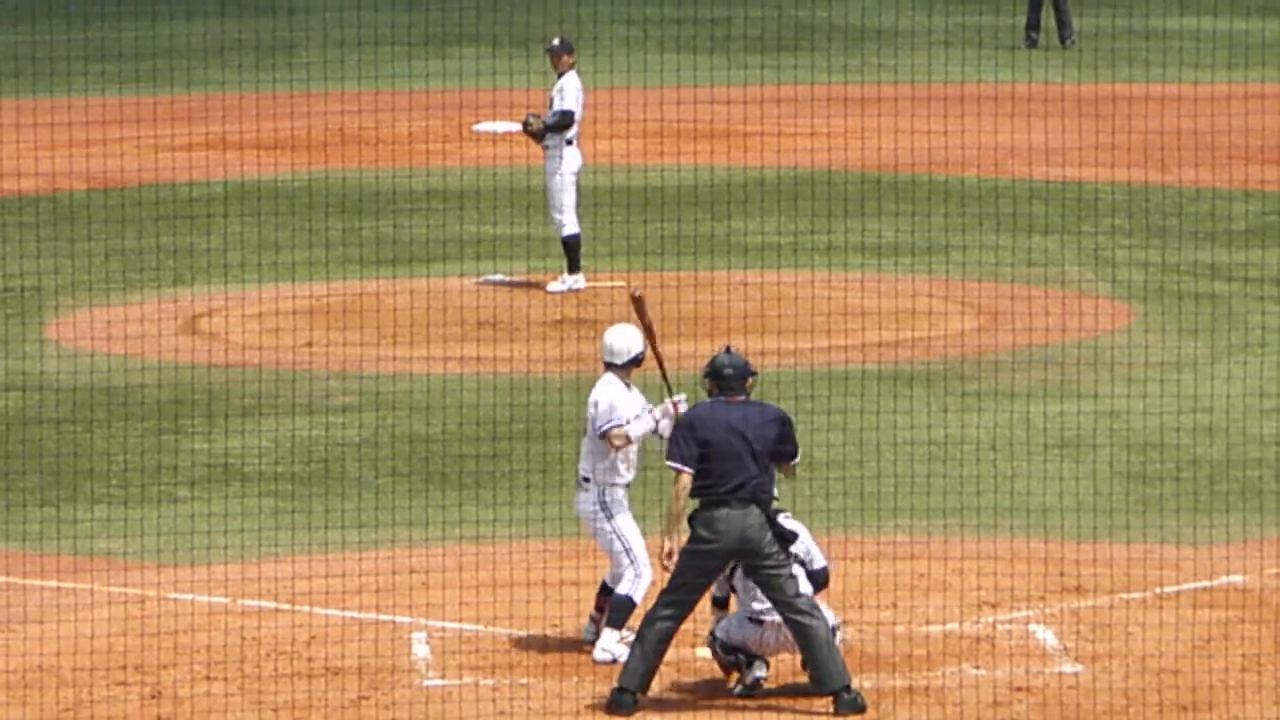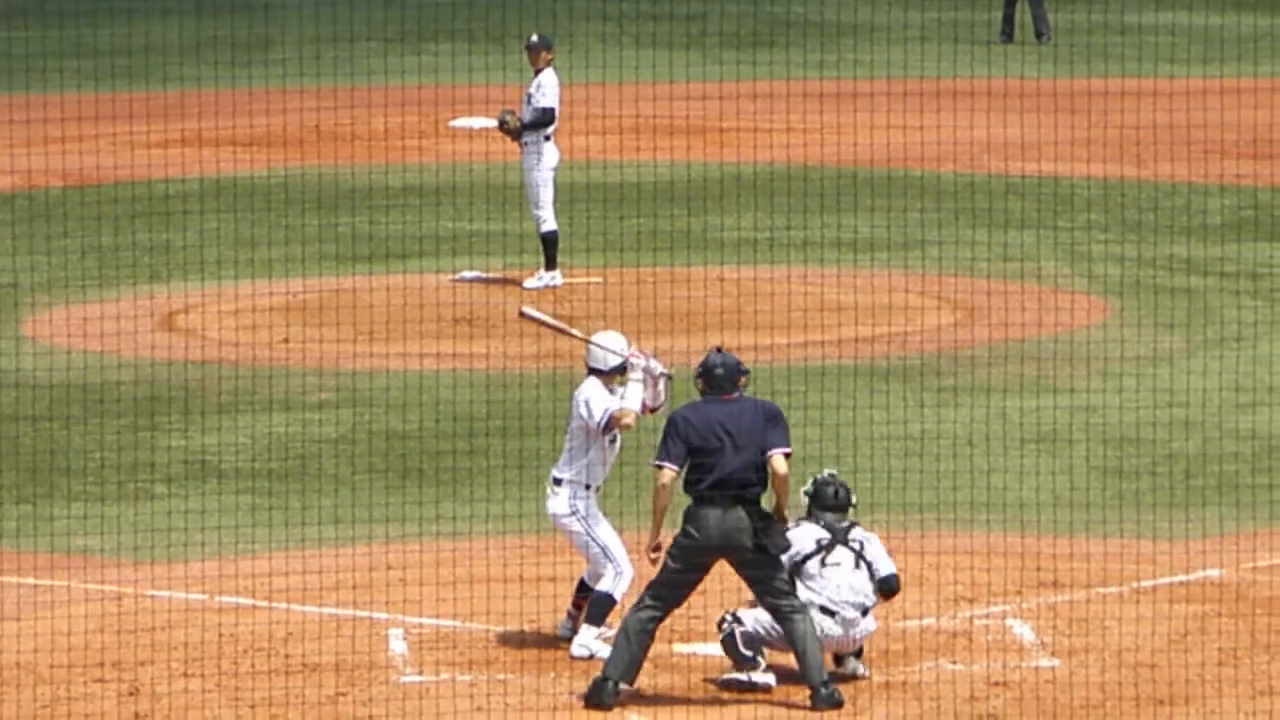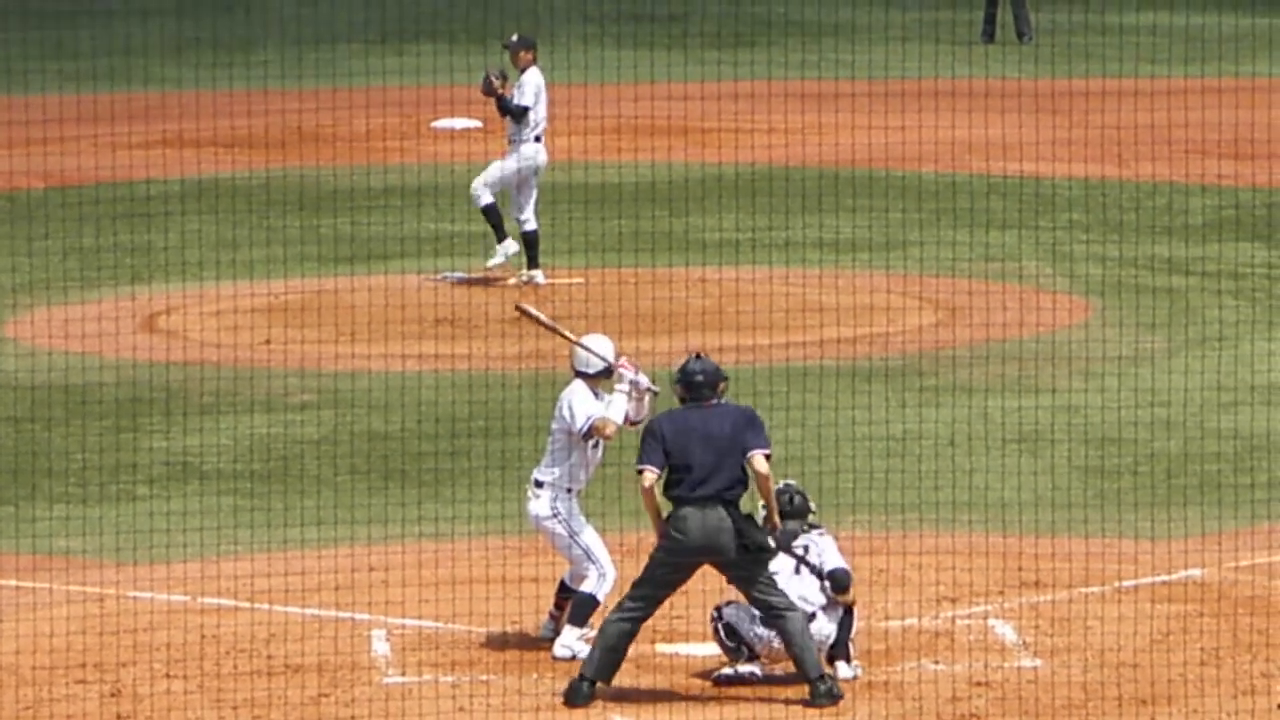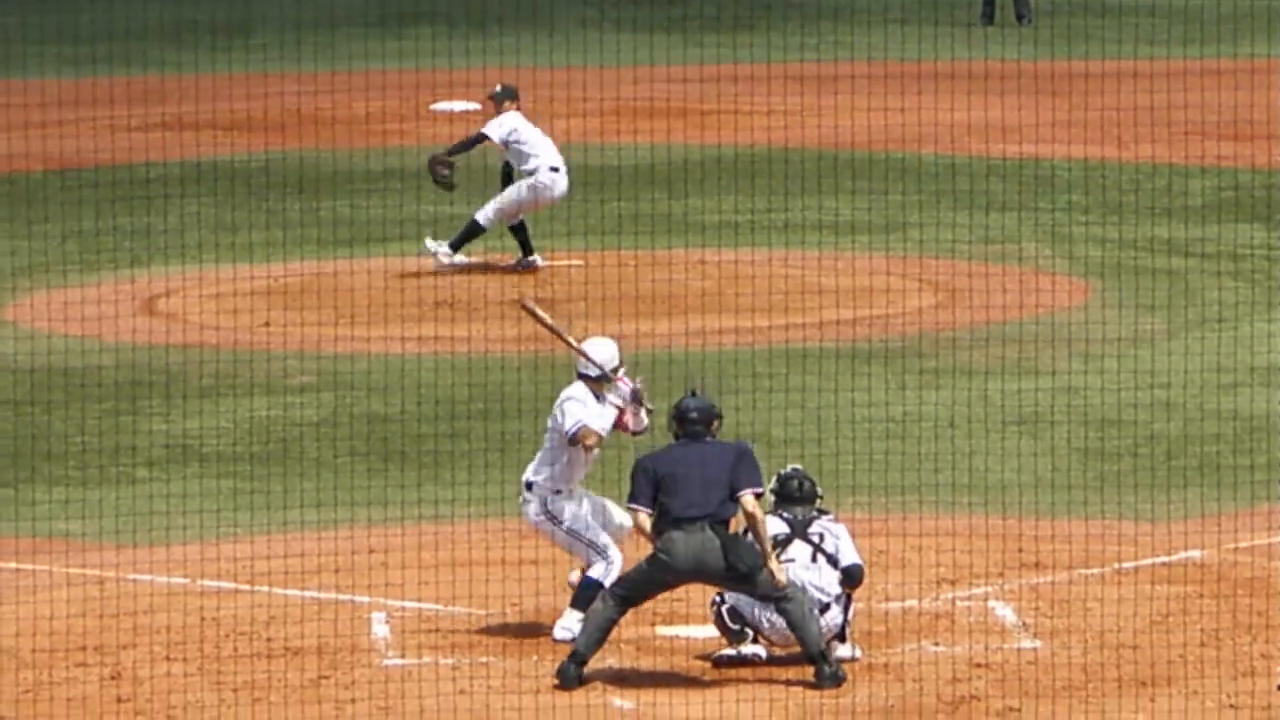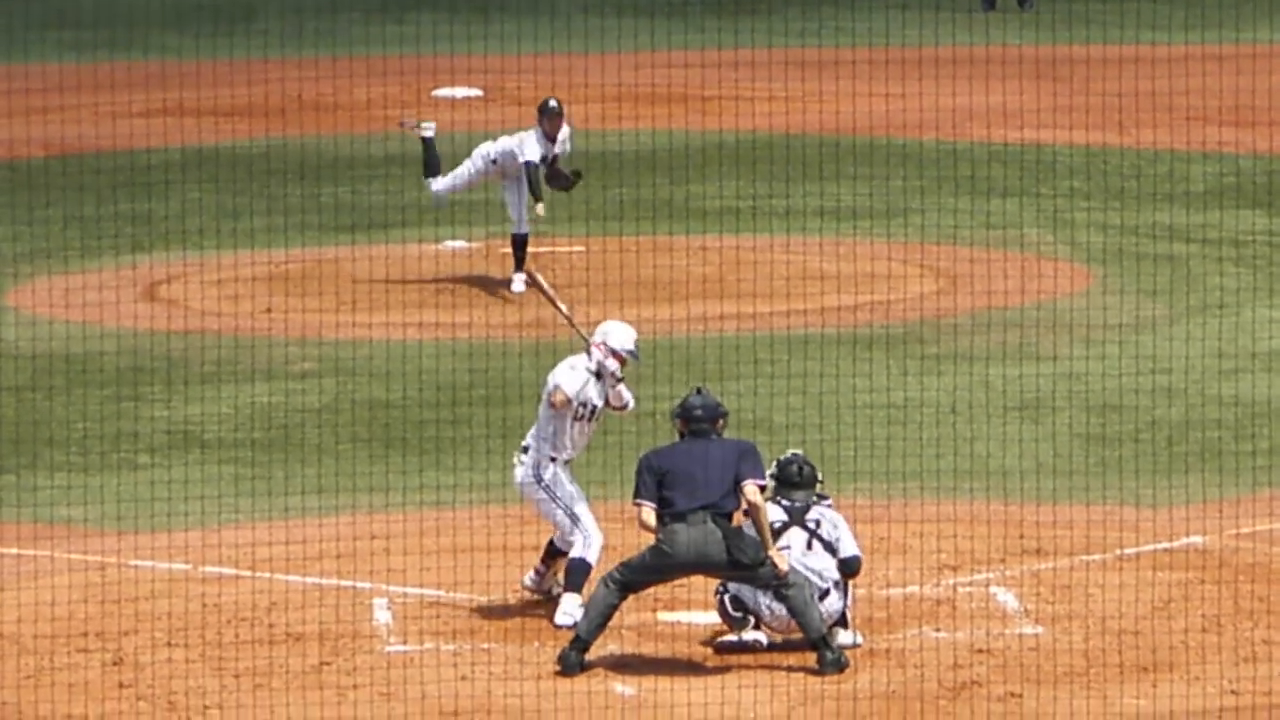
dt=1s
person 1, frame 1
left shoulder: (695, 418)
right shoulder: (775, 418)
left elbow: (683, 483)
right elbow: (790, 470)
left wrist: (669, 538)
left hip: (711, 524)
right hip: (758, 523)
left knee: (666, 611)
right knee: (800, 610)
person 1, frame 2
left shoulder: (683, 418)
right shoulder: (766, 412)
left elbow: (665, 479)
right elbow: (780, 469)
left wrist: (655, 532)
right wrist: (780, 508)
left hip: (700, 522)
right hip: (747, 521)
left knee: (653, 605)
right knee: (788, 607)
left ankle: (609, 684)
right ankle: (821, 688)
person 1, frame 3
left shoulder: (661, 424)
right shoulder: (743, 417)
left elbow: (647, 482)
right elbow: (761, 469)
left wrist: (660, 528)
right wrist: (773, 513)
left hip: (682, 526)
right hip: (729, 525)
left knee: (633, 608)
right knee: (779, 607)
left ankle: (585, 683)
right ankle: (819, 684)
person 1, frame 4
left shoulder: (651, 461)
right shoulder: (737, 452)
left elbow: (641, 521)
right elbow: (750, 508)
right wrist: (769, 558)
left hip: (672, 548)
right hip: (718, 547)
left knee: (614, 597)
right knee: (786, 592)
left ankle: (573, 666)
right ankle: (825, 667)
person 1, frame 5
left shoulder: (655, 458)
right shoulder: (742, 449)
left elbow: (646, 517)
right elbow: (753, 499)
right wrist: (770, 548)
left hip: (673, 542)
right hip: (719, 541)
left knee: (615, 583)
right knee: (787, 580)
left ankle: (575, 653)
right ankle: (827, 653)
person 2, frame 1
left shoulder: (628, 391)
right shoulder: (608, 392)
left elbow: (658, 426)
right elbow: (618, 440)
left wrist: (672, 412)
right wrist: (657, 416)
left hip: (610, 494)
right hip: (602, 496)
left knee: (624, 565)
right knee: (638, 571)
left ankle: (596, 627)
right ankle: (607, 645)
person 2, frame 2
left shoulder: (609, 391)
right shoulder: (591, 394)
left elbow: (651, 404)
right elbow: (626, 420)
left wrist: (653, 378)
right wrist: (636, 377)
left hip: (577, 496)
right hip: (573, 498)
left knee: (603, 561)
right knee: (618, 569)
left ankle: (573, 624)
right ankle: (585, 641)
person 2, frame 3
left shoulder: (594, 396)
right shoulder: (577, 397)
left elbow: (635, 417)
right elbow: (607, 430)
left wrist: (639, 392)
right wrist: (622, 388)
left hip: (558, 499)
right hip: (554, 501)
left knee: (585, 562)
right knee: (601, 571)
left ankle: (555, 624)
right ankle: (568, 642)
person 2, frame 4
left shoulder: (600, 398)
right shoulder: (574, 400)
left elbow: (636, 428)
right elbow: (589, 441)
left wrist: (636, 407)
right wrist: (615, 401)
left hip: (563, 493)
right hip: (546, 500)
left knee: (620, 524)
right knee: (609, 559)
left ankle: (587, 583)
right ankle: (569, 625)
person 2, frame 5
left shoulder: (602, 377)
right shoulder: (571, 367)
left elbow: (623, 405)
right elbow: (558, 401)
left wrist: (615, 379)
right wrist: (589, 367)
left hip: (557, 467)
right hip: (540, 468)
left knee: (572, 527)
right knee: (588, 537)
left ankle: (540, 579)
right ankle: (569, 610)
person 3, frame 1
left shoulder: (568, 83)
right shoulder: (566, 82)
left elbow: (567, 119)
left wrist: (542, 128)
right wrist: (542, 130)
left hip: (562, 155)
right hip: (561, 153)
left knee: (563, 216)
right knee: (567, 215)
left ankle: (573, 275)
right ankle: (574, 274)
person 3, frame 2
left shoulder: (546, 80)
right shoulder: (539, 80)
left elbow: (548, 117)
left wrist: (521, 127)
right wrist: (519, 127)
left hip: (539, 151)
right hip: (533, 150)
left knee: (543, 211)
right knee: (541, 212)
left ankle: (551, 272)
right ankle: (550, 270)
person 3, frame 3
left shoulder: (529, 79)
right shoulder: (529, 79)
left elbow: (518, 116)
right elbow: (506, 112)
left wrist: (499, 94)
right wrist: (500, 95)
left hip: (524, 151)
right hip: (530, 151)
left knee: (479, 187)
right knee: (525, 213)
left ankle: (504, 243)
right ankle: (533, 270)
person 3, frame 4
left shoulder: (507, 120)
right shoulder: (516, 126)
left elbow: (476, 140)
right elbow: (508, 169)
left wrist: (445, 154)
right wrist: (504, 199)
left hip: (545, 180)
right hip: (555, 180)
left knee: (492, 210)
right knee: (508, 210)
left ankle: (450, 251)
right ankle: (529, 257)
person 3, frame 5
left shoulder: (564, 133)
right shoulder: (532, 142)
left elbow: (551, 165)
right elbow: (530, 170)
left wrist: (567, 177)
right wrist: (539, 201)
left hip: (514, 174)
right hip: (491, 156)
left knee: (521, 221)
right knee: (437, 188)
left ankle: (519, 273)
right ankle: (427, 134)
person 4, frame 1
right shoulder: (791, 526)
left elbow: (719, 600)
right elbow: (821, 578)
left wrist: (717, 636)
left hip: (757, 633)
left knee: (719, 637)
right knee: (828, 623)
left ankle: (751, 666)
person 4, frame 2
left shoulder: (798, 533)
right shoulder: (866, 537)
right elbow: (890, 586)
left hip: (816, 627)
right hip: (858, 634)
left knee: (731, 624)
left ankle: (755, 670)
right ankle: (851, 660)
person 4, frame 3
right shoulder: (821, 540)
right elbow: (841, 581)
right wrist: (843, 598)
left hip: (770, 642)
right hip: (817, 635)
left knee: (722, 613)
right knee: (844, 605)
left ankle: (746, 662)
right ankle: (842, 662)
person 4, frame 4
left shoulder: (763, 527)
right shoulder: (834, 528)
right elbow: (855, 577)
left hip: (777, 626)
right hip: (825, 625)
left knee: (722, 602)
right knee: (844, 589)
left ankle: (746, 644)
right ankle: (839, 644)
person 4, frame 5
right shoulder: (831, 517)
right elbow: (852, 567)
left hip: (777, 614)
right hip: (825, 612)
left knee: (726, 589)
right knee: (840, 577)
left ankle: (748, 630)
right ankle: (840, 630)
